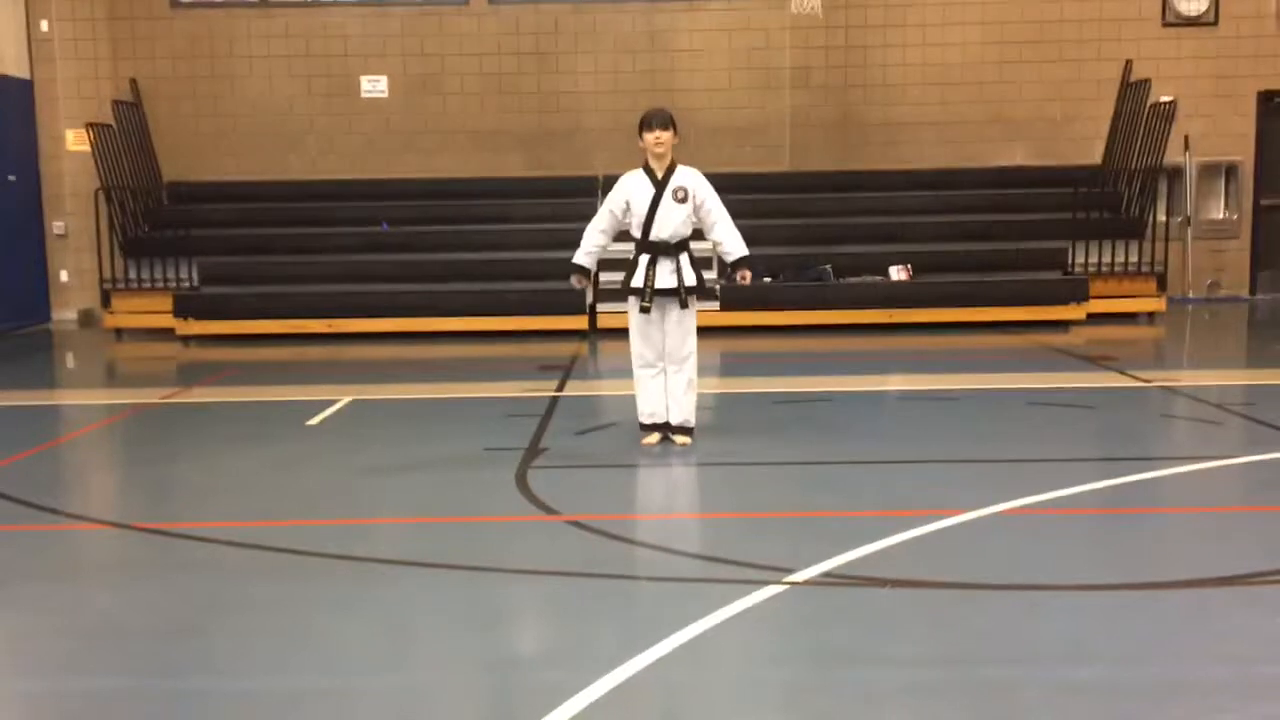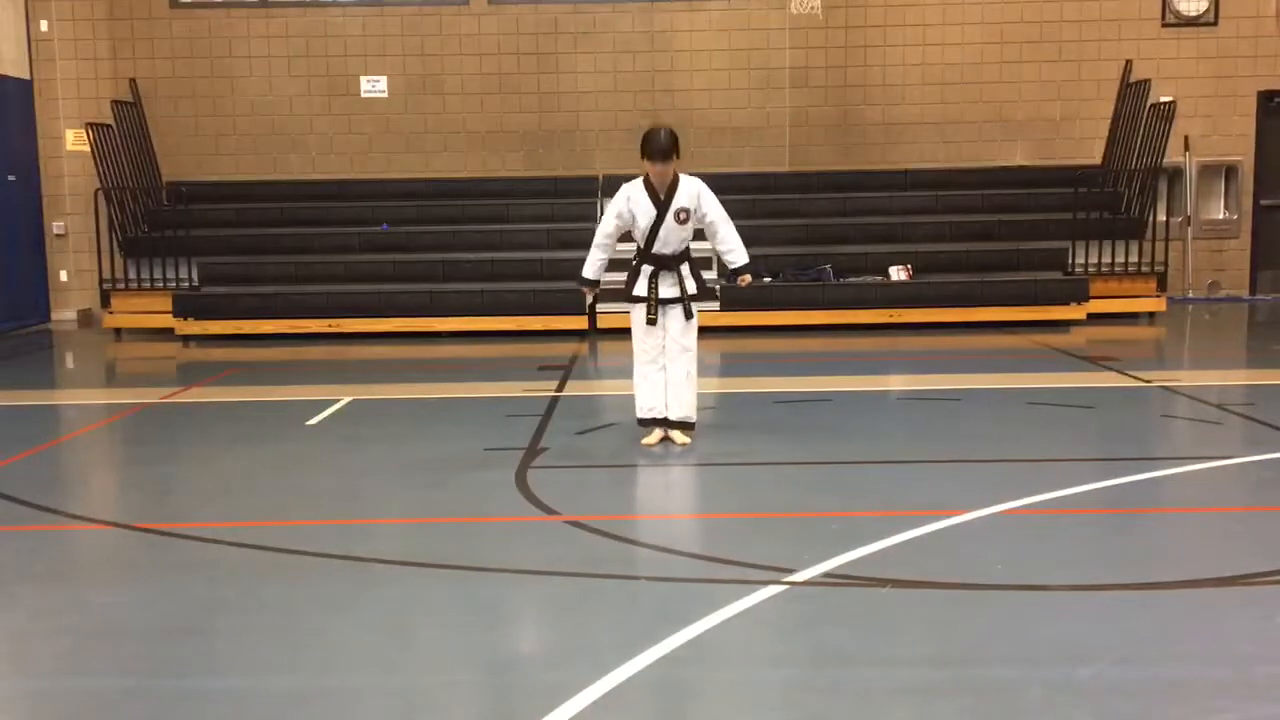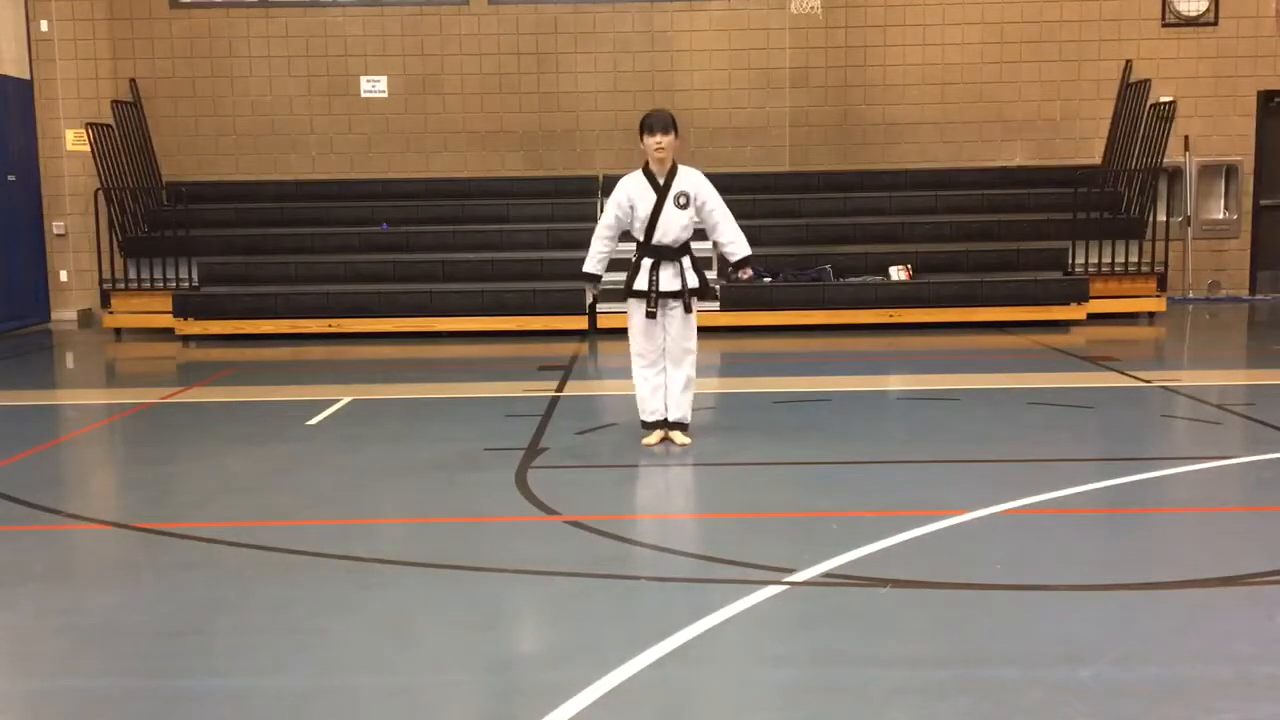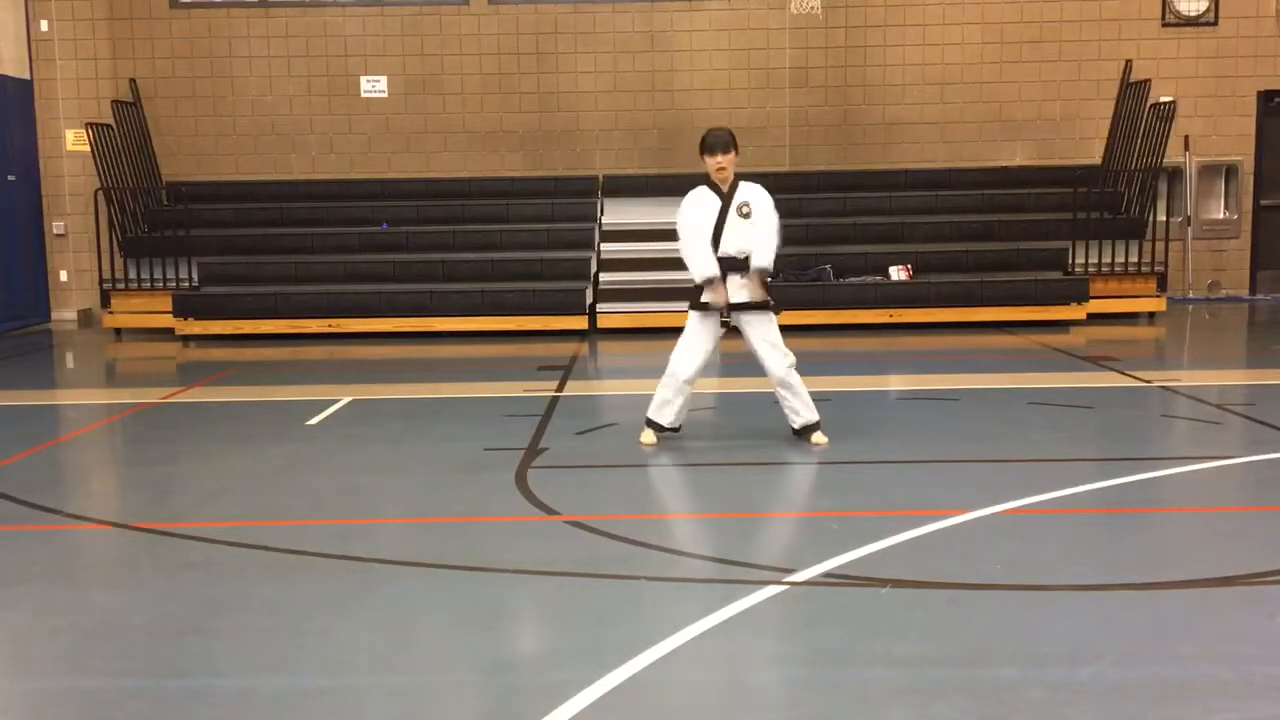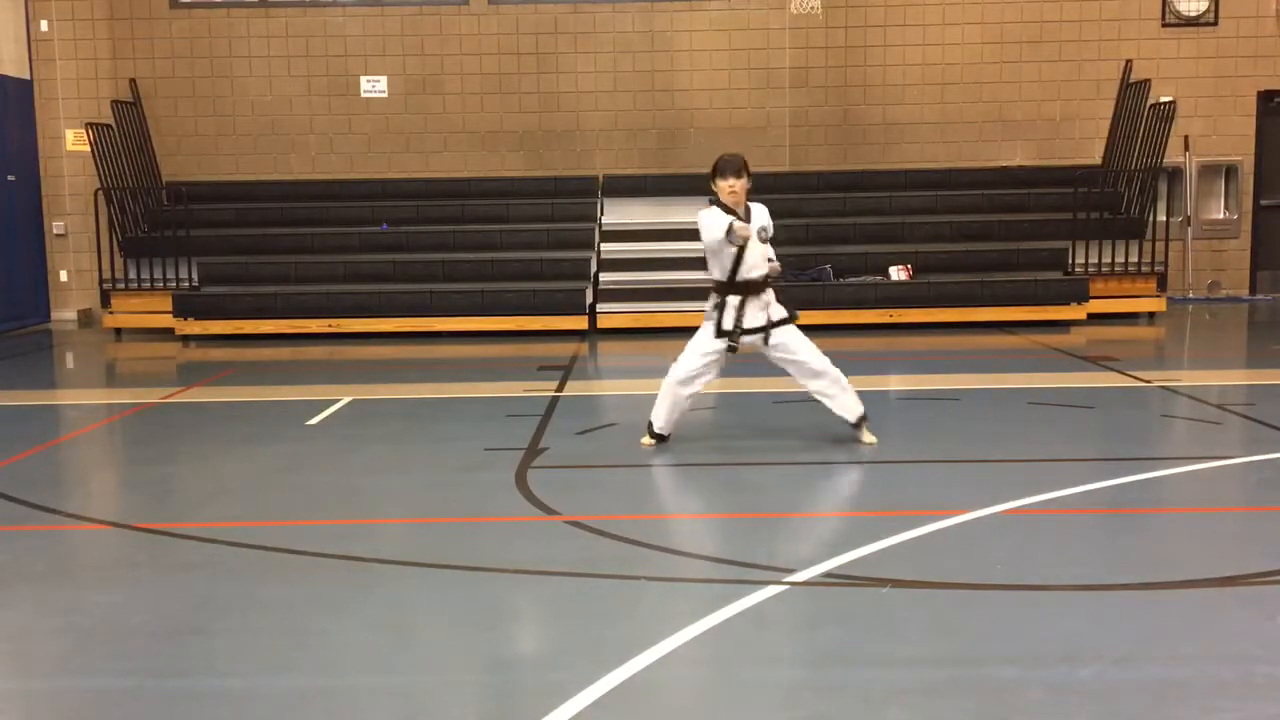
dt=1s
person 1, frame 1
left shoulder: (692, 179)
right shoulder: (628, 183)
left elbow: (717, 221)
right elbow: (602, 226)
left wrist: (739, 260)
right wrist: (582, 264)
left hip: (680, 272)
right hip: (644, 272)
left knee: (681, 354)
right knee: (646, 354)
left ankle: (681, 423)
right ankle: (653, 422)
person 1, frame 2
left shoulder: (694, 190)
right shoulder: (629, 193)
left elbow: (721, 228)
right elbow: (606, 235)
left wrist: (740, 266)
right wrist: (591, 276)
left hip: (681, 277)
right hip: (645, 279)
left knee: (682, 352)
right knee: (648, 354)
left ankle: (679, 421)
right ankle: (655, 422)
person 1, frame 3
left shoulder: (694, 180)
right shoulder: (629, 185)
left elbow: (720, 221)
right elbow: (607, 230)
left wrist: (741, 258)
right wrist: (592, 273)
left hip: (681, 273)
right hip: (645, 273)
left knee: (681, 352)
right knee: (646, 353)
left ankle: (677, 422)
right ankle: (656, 422)
person 1, frame 4
left shoulder: (754, 193)
right shoulder: (695, 198)
left elbow: (767, 233)
right elbow: (691, 244)
left wrist: (758, 275)
right wrist: (711, 284)
left hip: (749, 285)
right hip: (712, 288)
left knee: (778, 361)
right knee: (685, 361)
left ankle: (807, 423)
right ankle: (658, 422)
person 1, frame 5
left shoulder: (760, 212)
right shoulder: (709, 216)
right elbow: (720, 232)
left wrist: (770, 264)
right wrist: (736, 231)
left hip: (765, 308)
right hip: (727, 312)
left knee: (816, 365)
right knee: (683, 373)
left ankle: (857, 421)
right ankle: (658, 429)
